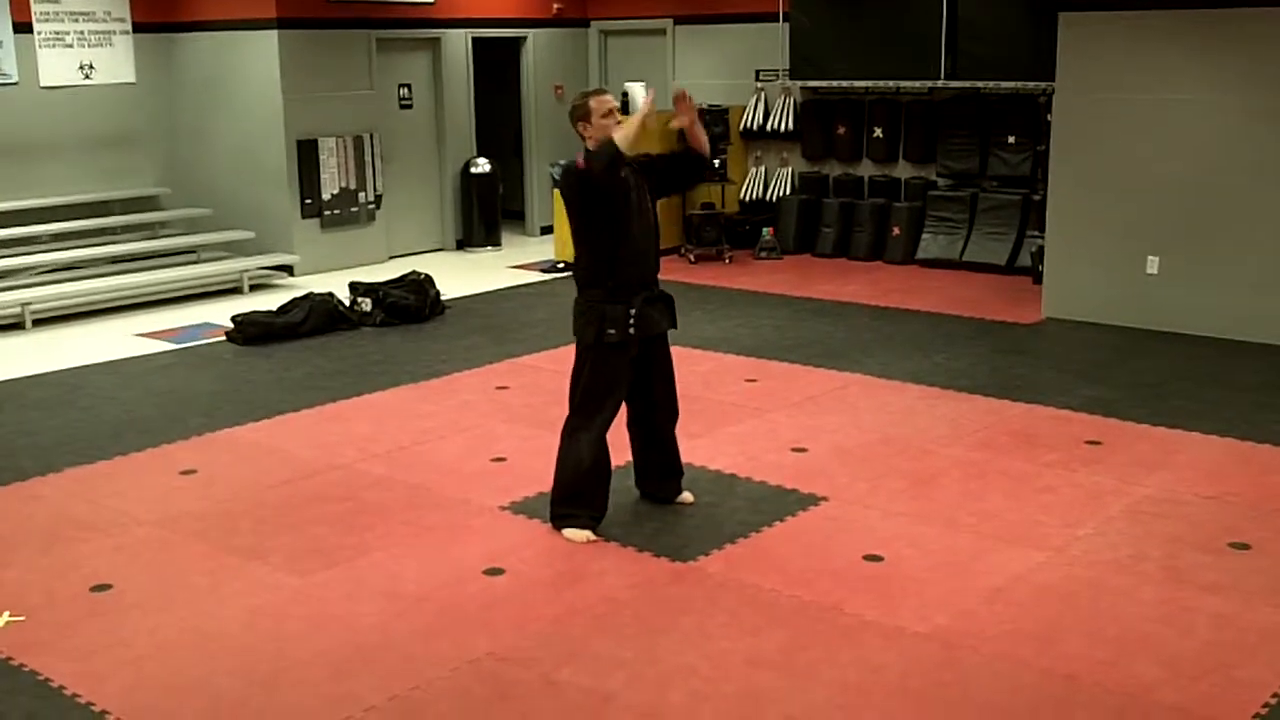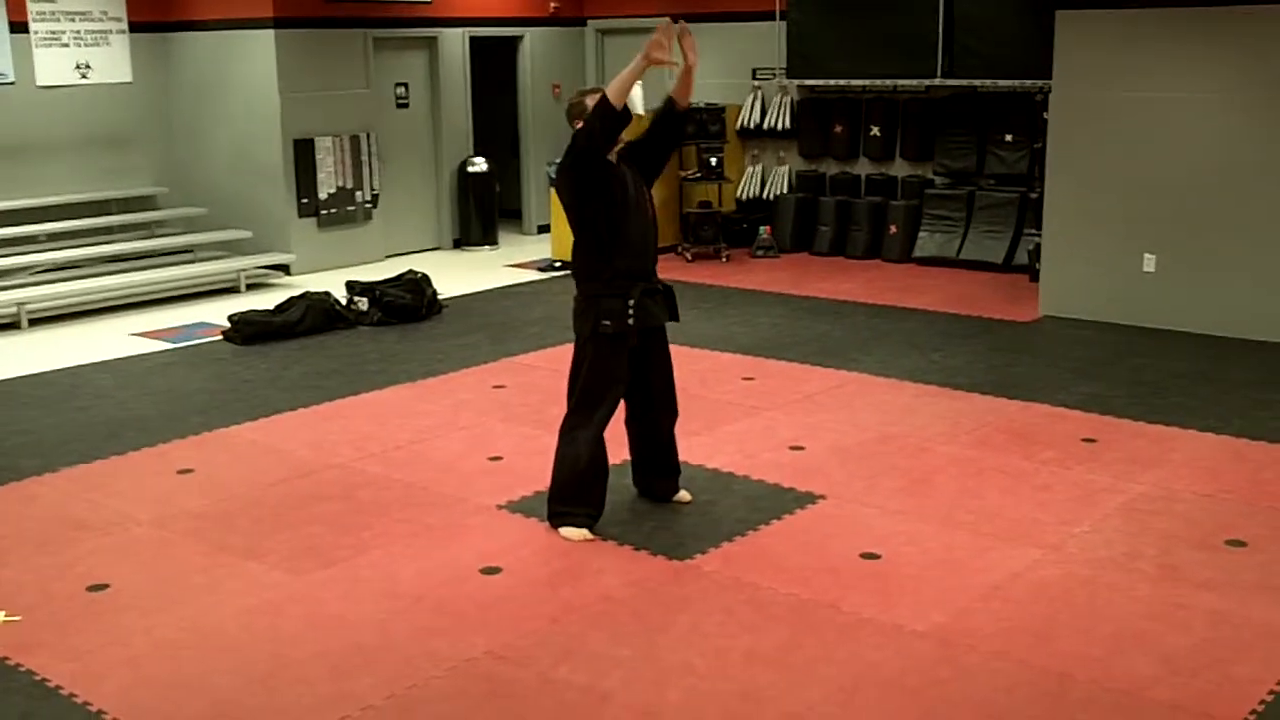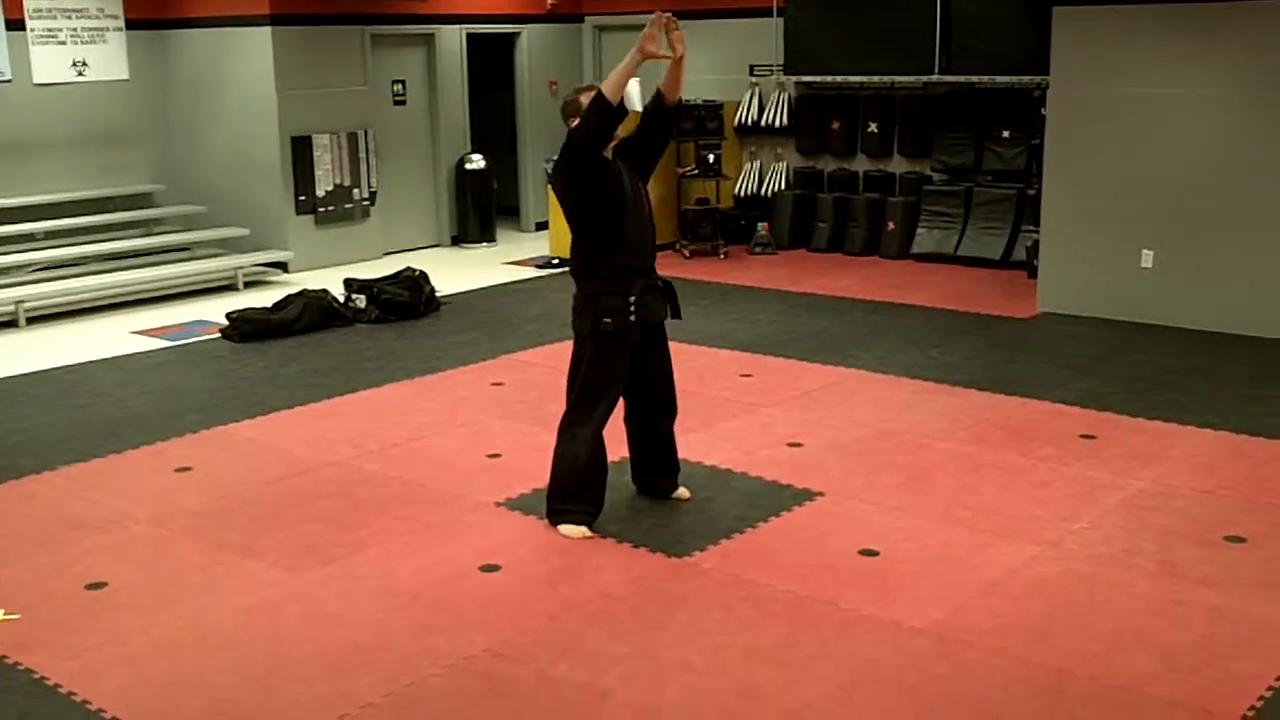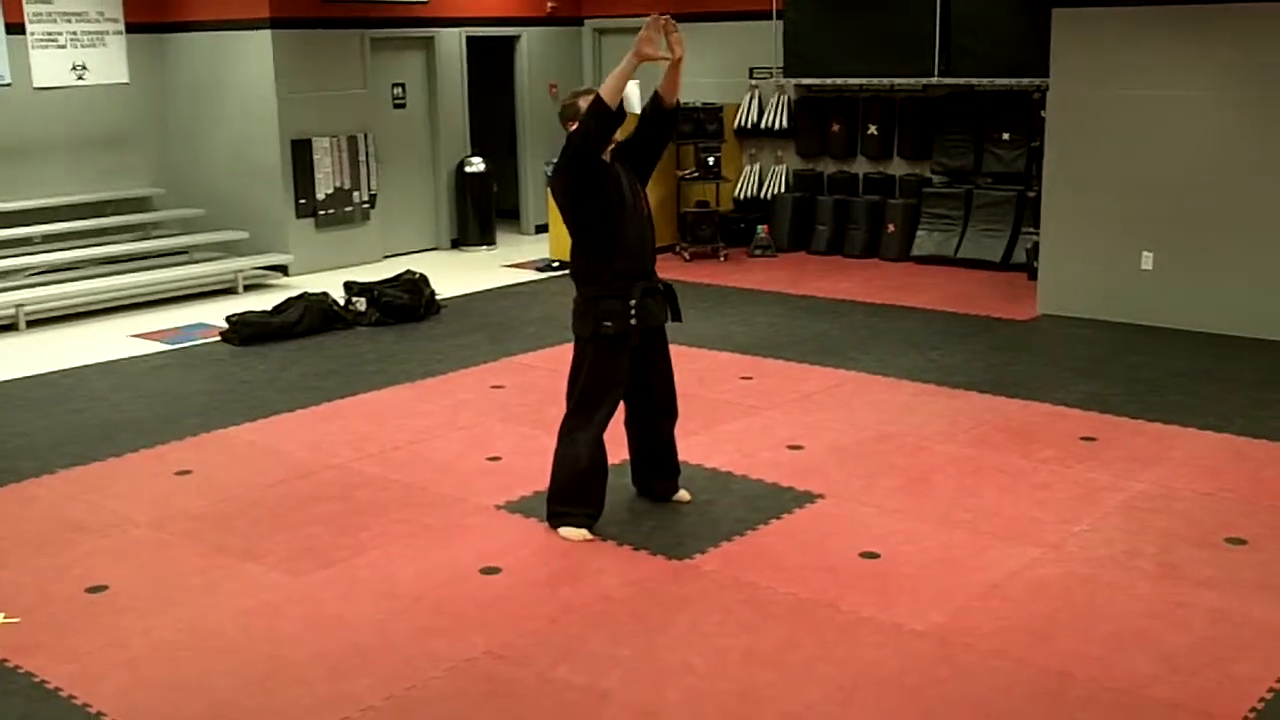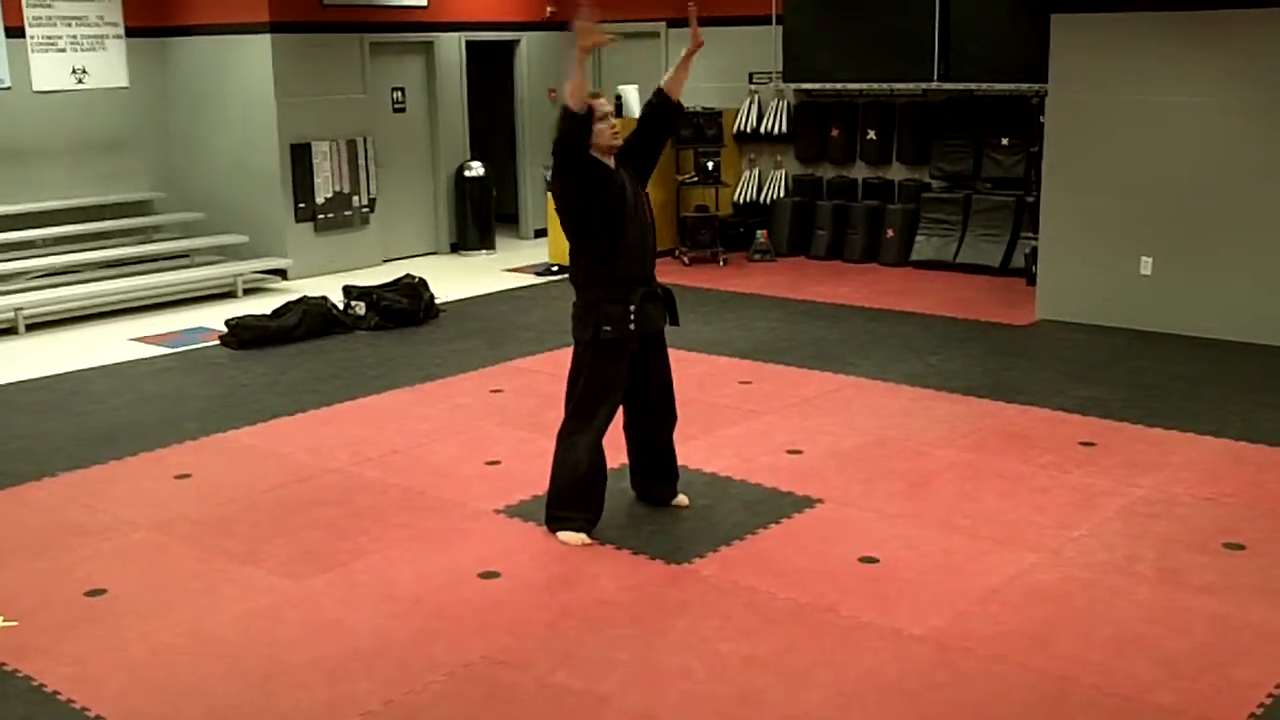
dt=0.2s
person 1, frame 1
left shoulder: (639, 165)
right shoulder: (580, 176)
left elbow: (696, 165)
right elbow: (606, 159)
left wrist: (690, 123)
right wrist: (640, 119)
left hip: (648, 306)
right hip: (604, 314)
left knee: (657, 405)
right knee: (591, 415)
left ankle: (661, 483)
right ankle: (573, 512)
person 1, frame 2
left shoulder: (634, 161)
right shoulder: (577, 171)
left elbow: (672, 121)
right elbow: (600, 124)
left wrist: (686, 69)
right wrist: (642, 61)
left hip: (645, 304)
right hip: (604, 311)
left knee: (656, 404)
right knee: (589, 413)
left ankle: (658, 481)
right ankle: (570, 509)
person 1, frame 3
left shoulder: (628, 160)
right shoulder: (574, 170)
left elbow: (661, 115)
right elbow: (598, 120)
left wrist: (676, 62)
right wrist: (637, 56)
left hip: (645, 300)
right hip: (604, 308)
left knee: (655, 401)
right knee: (588, 410)
left ankle: (657, 479)
right ankle: (569, 507)
person 1, frame 4
left shoulder: (627, 163)
right shoulder: (572, 175)
left elbow: (659, 118)
right elbow: (596, 125)
left wrist: (674, 63)
right wrist: (635, 57)
left hip: (644, 303)
right hip: (604, 311)
left knee: (656, 404)
right knee: (588, 413)
left ankle: (658, 481)
right ankle: (569, 510)
person 1, frame 5
left shoulder: (629, 165)
right shoulder: (573, 176)
left elbow: (661, 113)
right elbow: (568, 127)
left wrist: (688, 54)
right wrist: (580, 56)
left hip: (645, 308)
right hip: (603, 317)
left knee: (654, 409)
right knee: (587, 418)
left ankle: (657, 486)
right ankle: (568, 514)
